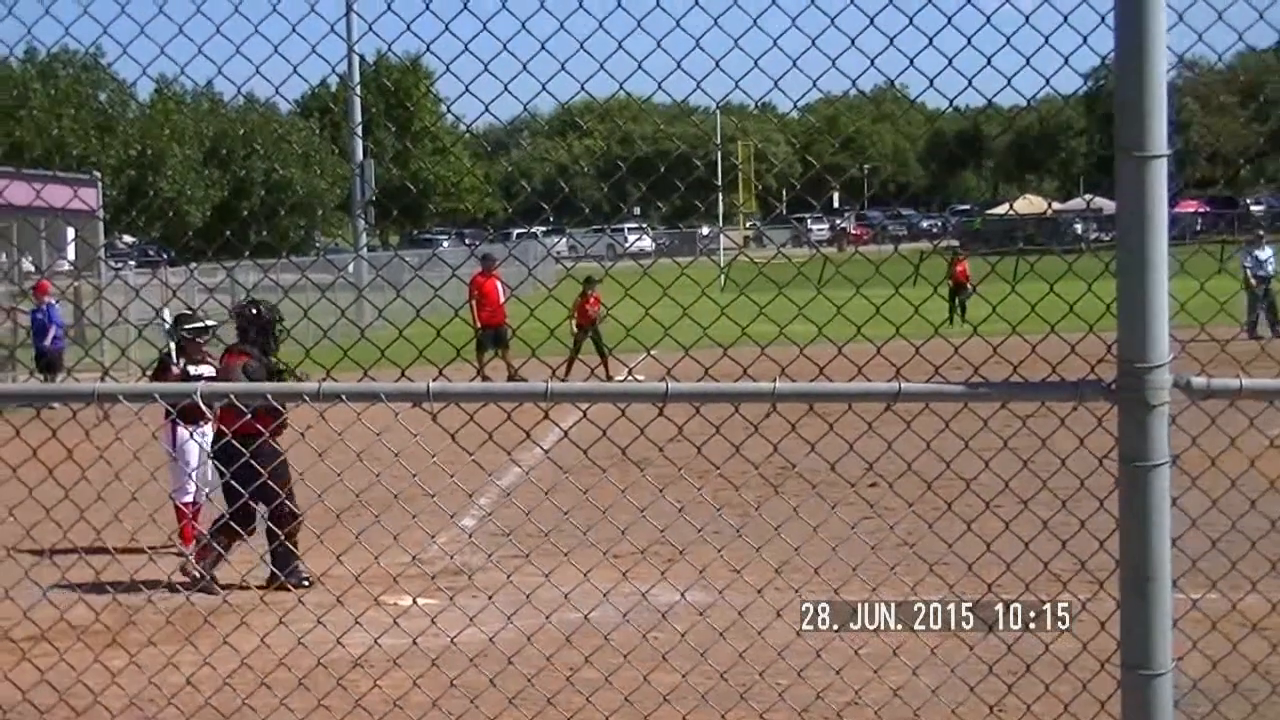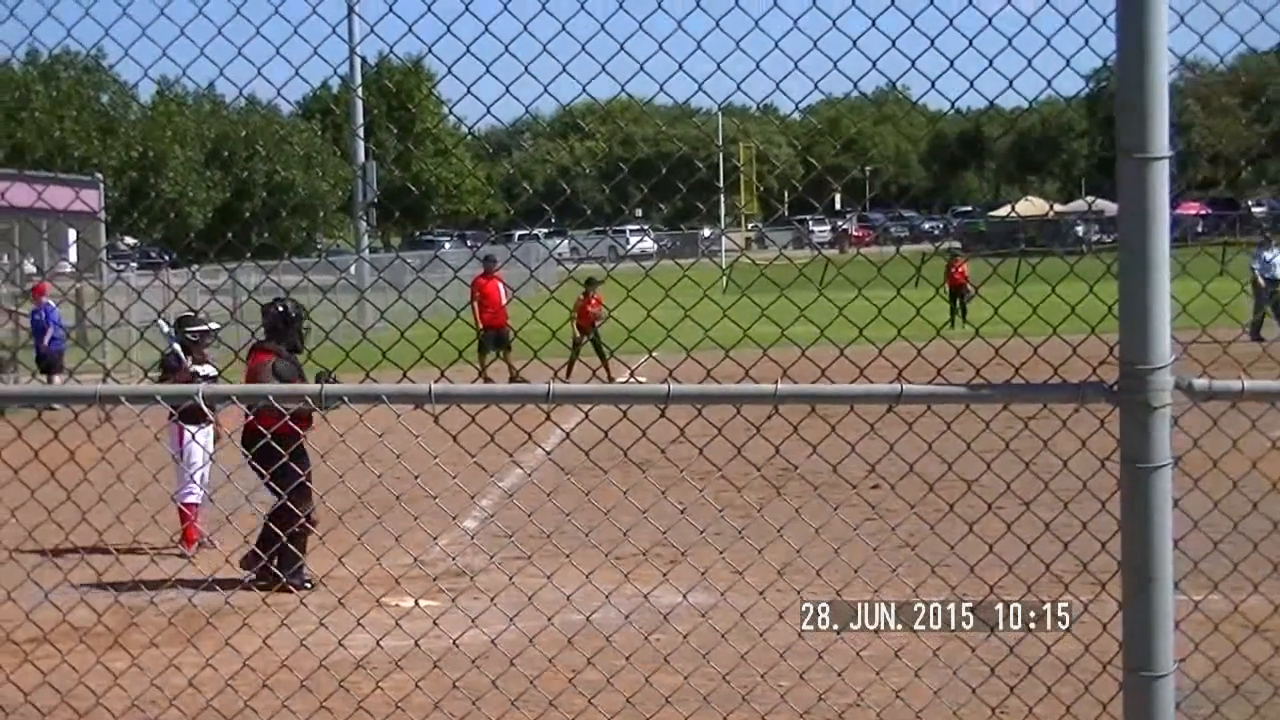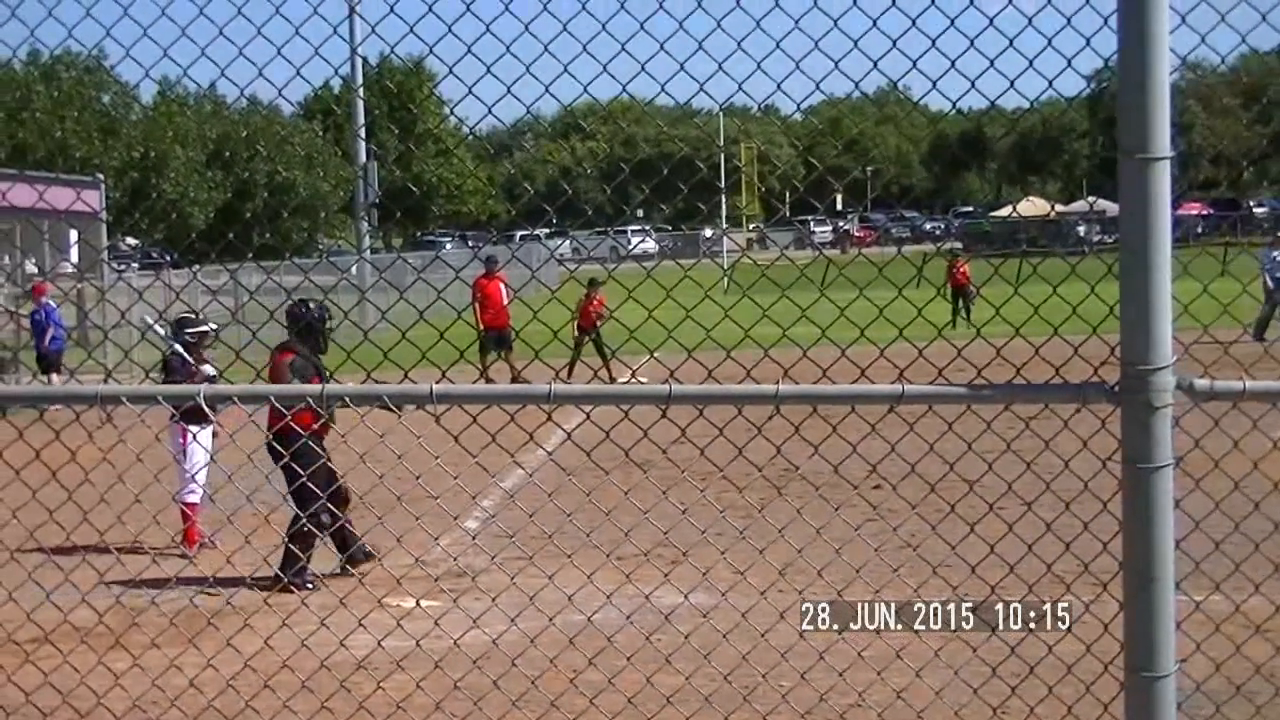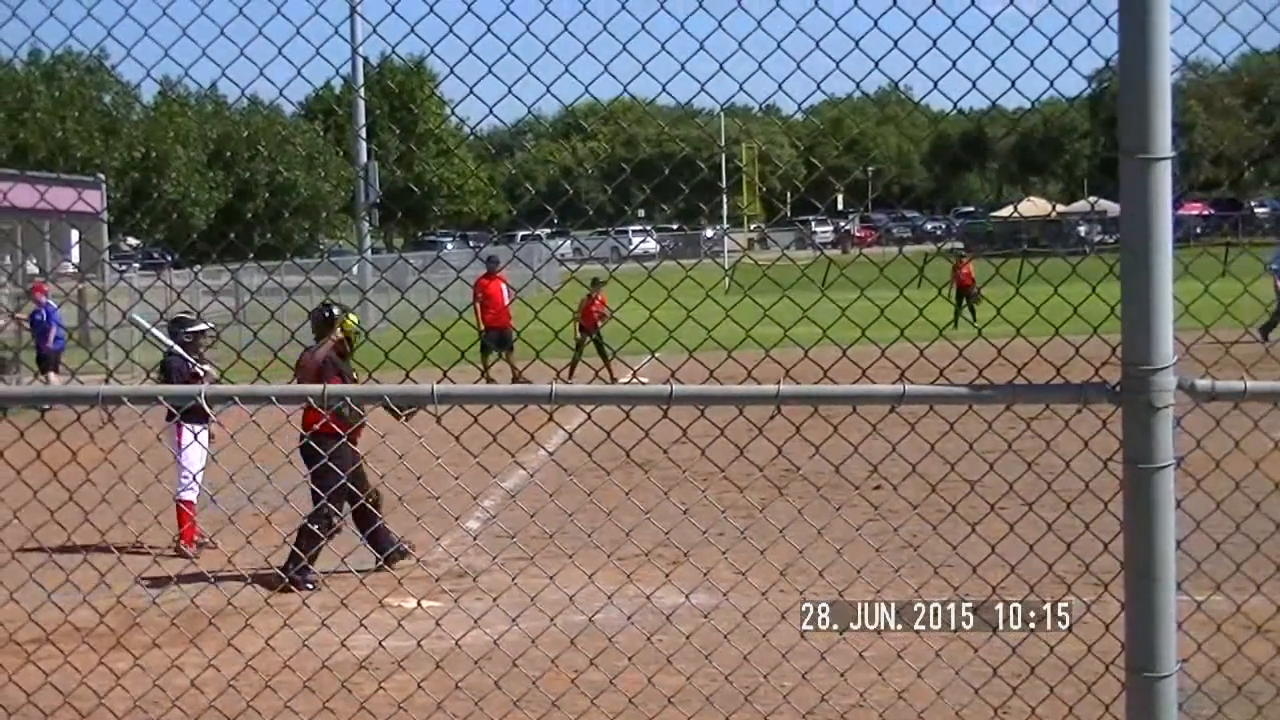
dt=0.2s
person 1, frame 1
left shoulder: (252, 358)
right shoulder: (241, 363)
right elbow: (238, 403)
left wrist: (279, 380)
left hip: (237, 444)
right hip: (251, 445)
left knee: (241, 511)
right knee: (284, 507)
left ankle: (204, 565)
right ankle: (286, 571)
person 1, frame 2
left shoulder: (281, 357)
right shoulder: (268, 362)
right elbow: (272, 408)
right wrist: (308, 406)
left hip: (277, 441)
right hip: (275, 442)
left knee: (296, 502)
right knee: (301, 506)
left ankle: (261, 560)
right ankle: (290, 573)
person 1, frame 3
left shoulder: (307, 359)
right shoulder: (287, 360)
left hip: (308, 442)
right hip: (295, 442)
left knee: (334, 497)
right knee: (313, 508)
left ankle: (353, 552)
right ankle: (291, 574)
person 1, frame 4
left shoulder: (337, 362)
right shoulder: (312, 359)
right elbow: (309, 369)
left wrist: (395, 409)
right wrist: (332, 335)
left hip: (341, 444)
right hip: (326, 444)
left knee: (365, 499)
right knee: (328, 511)
left ankle: (388, 549)
right ankle: (296, 572)
person 2, frame 1
left shoulder: (208, 359)
right shoulder: (171, 359)
left wrist: (216, 423)
right wrist: (169, 378)
left hip: (205, 426)
right hip: (181, 427)
left knee: (203, 482)
right knee: (184, 482)
left ankle: (193, 530)
right ankle: (186, 538)
person 2, frame 2
left shoulder: (205, 359)
right shoulder: (174, 359)
left wrist: (215, 423)
right wrist: (182, 377)
left hip: (205, 426)
right hip: (185, 427)
left knee: (201, 482)
right knee: (189, 482)
left ankle: (194, 531)
right ankle: (188, 539)
person 2, frame 3
left shoulder: (201, 359)
right shoulder: (175, 361)
left wrist: (212, 422)
right wrist: (196, 379)
left hip: (204, 426)
right hip: (187, 427)
left knee: (199, 481)
right knee: (191, 481)
left ankle: (195, 532)
right ankle: (189, 540)
person 2, frame 4
left shoulder: (198, 359)
right shoulder: (174, 362)
left wrist: (208, 424)
right wrist: (202, 382)
left hip: (200, 426)
right hip: (183, 426)
left knee: (195, 481)
right knee: (187, 480)
left ankle: (192, 534)
right ankle: (182, 540)
